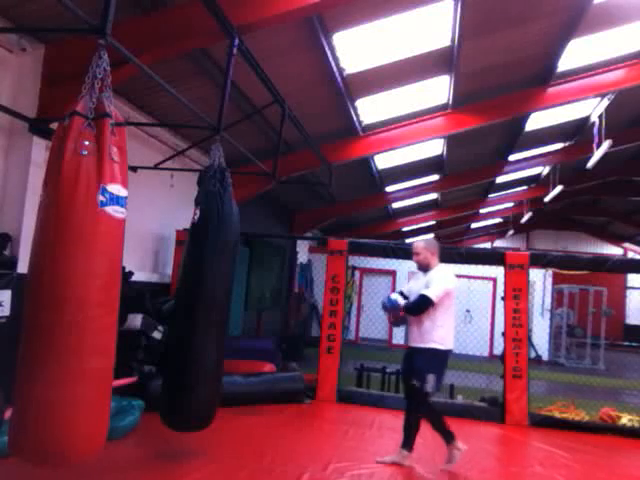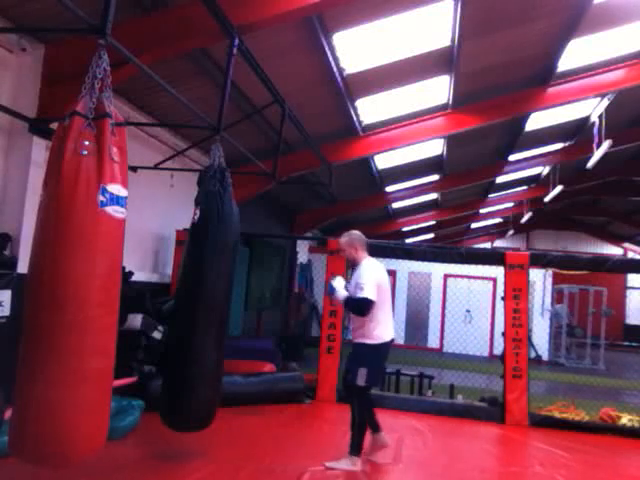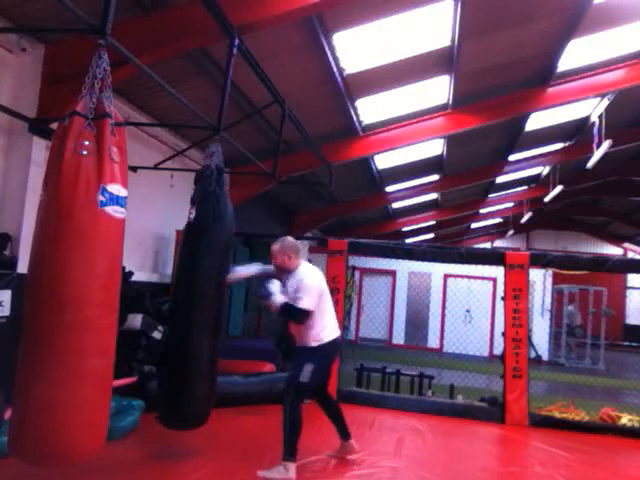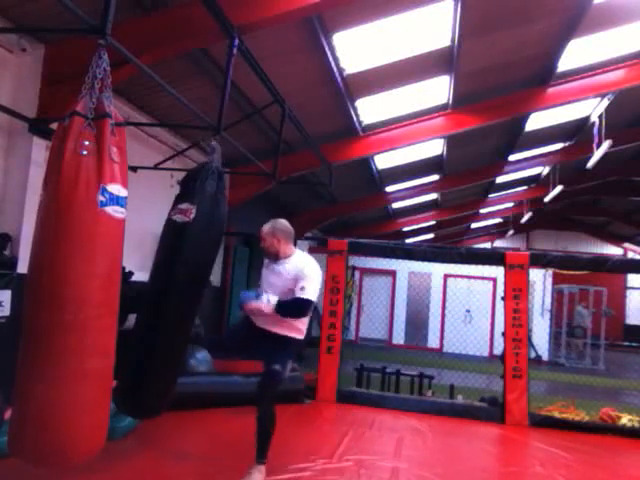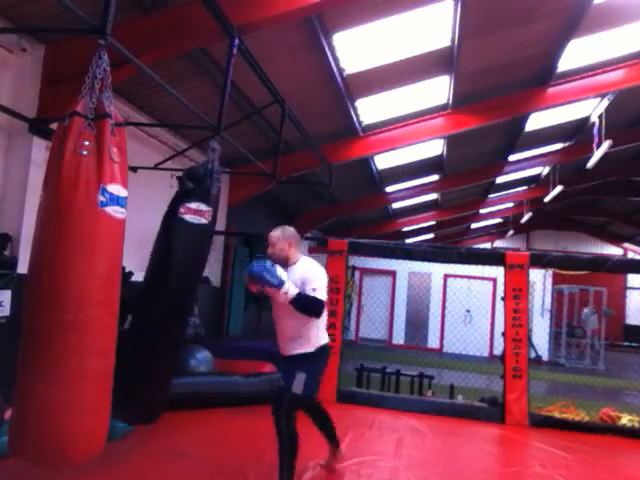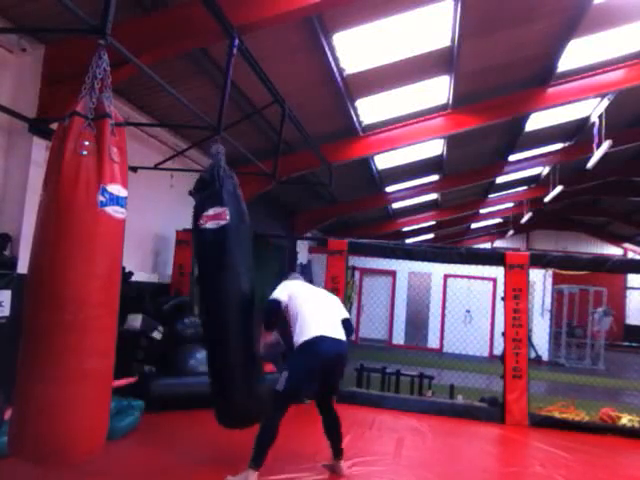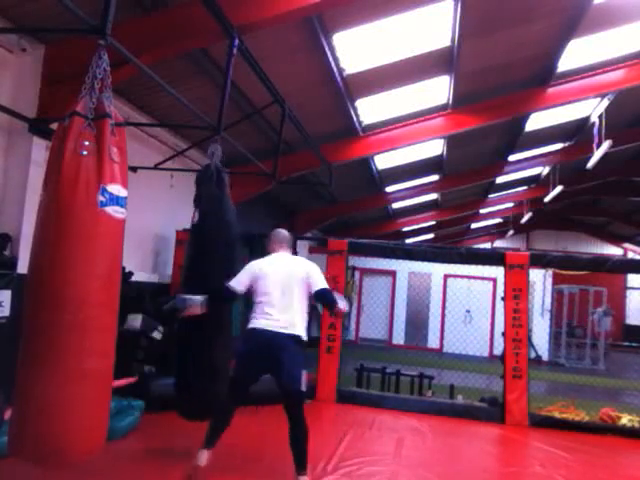
dt=0.7s
person 1, frame 1
left shoulder: (443, 277)
right shoulder: (420, 277)
left elbow: (420, 306)
right elbow: (401, 299)
left wrist: (400, 309)
right wrist: (397, 307)
left hip: (433, 349)
right hip: (416, 347)
left knee: (421, 401)
right knee: (413, 399)
left ankle: (453, 443)
right ankle: (404, 452)
person 1, frame 2
left shoulder: (367, 271)
right shoulder: (370, 267)
left elbow: (361, 307)
left wrist: (340, 295)
right wrist: (346, 292)
left hip: (371, 343)
right hip: (372, 340)
left knee: (356, 395)
right knee: (357, 391)
left ankle: (354, 458)
right ankle: (378, 435)
person 1, frame 3
left shoulder: (306, 277)
right shoulder: (294, 273)
left elbow: (298, 315)
right elbow: (275, 278)
left wrist: (277, 299)
left hip: (318, 346)
right hip: (327, 343)
left knee: (292, 397)
right knee: (320, 391)
right ankle: (347, 443)
person 1, frame 4
left shoulder: (307, 268)
right shoulder: (271, 258)
left elbow: (303, 307)
left wrist: (266, 303)
right wrist: (254, 302)
left hip: (285, 339)
right hip: (257, 326)
left knee: (265, 398)
right knee: (219, 348)
person 1, frame 5
left shoulder: (311, 271)
right shoulder: (276, 267)
left elbow: (315, 309)
right elbow: (258, 297)
left wrist: (285, 288)
right wrist: (255, 284)
left hip: (310, 353)
right hip: (292, 351)
left knee: (283, 412)
right knee: (305, 401)
right ankle: (334, 449)
person 1, frame 6
left shoulder: (288, 286)
right shoulder: (329, 296)
left elbow: (272, 307)
right elbow: (349, 328)
left wrist: (268, 333)
left hip: (314, 348)
right hip: (339, 349)
left knee: (277, 408)
right knee: (325, 405)
right ankle: (338, 461)
person 1, frame 7
left shoulder: (257, 265)
right shoulder: (307, 267)
left elbow: (228, 293)
right elbow: (324, 297)
right wrist: (337, 305)
left hip: (257, 337)
right hip: (290, 341)
left knee: (232, 398)
right knee: (295, 410)
left ankle: (204, 454)
